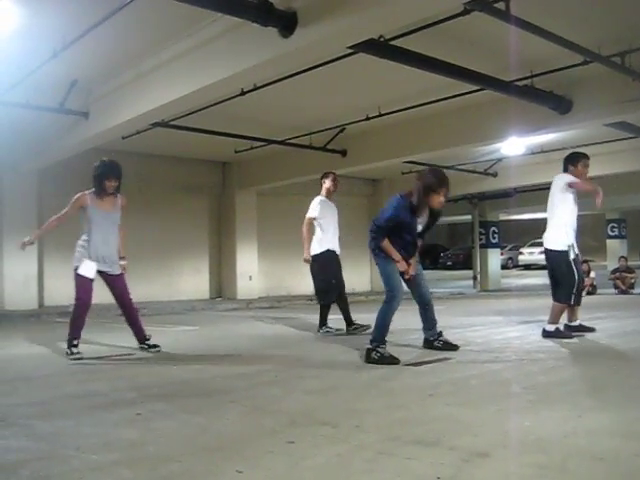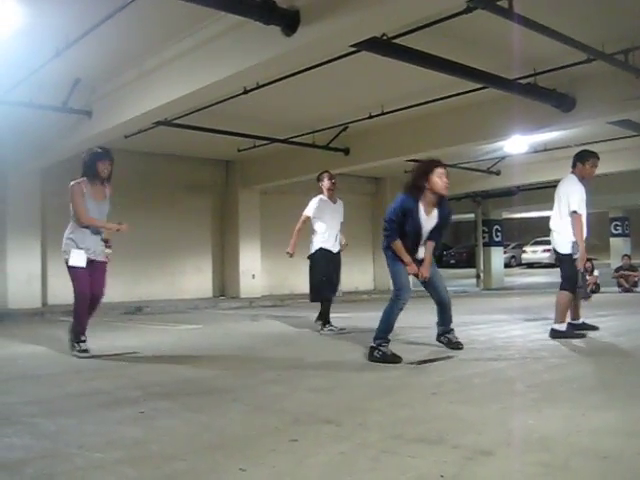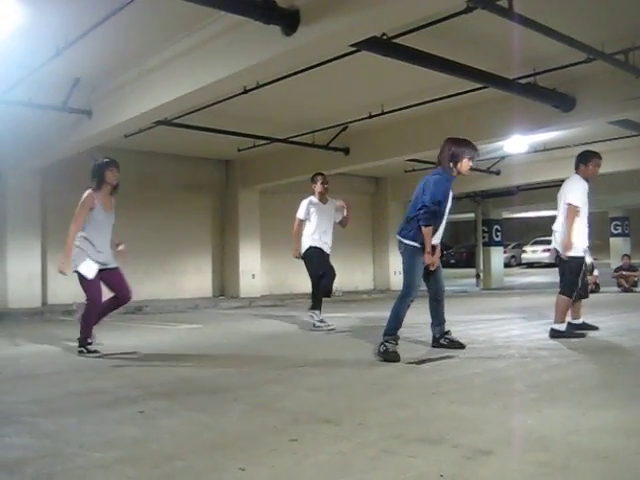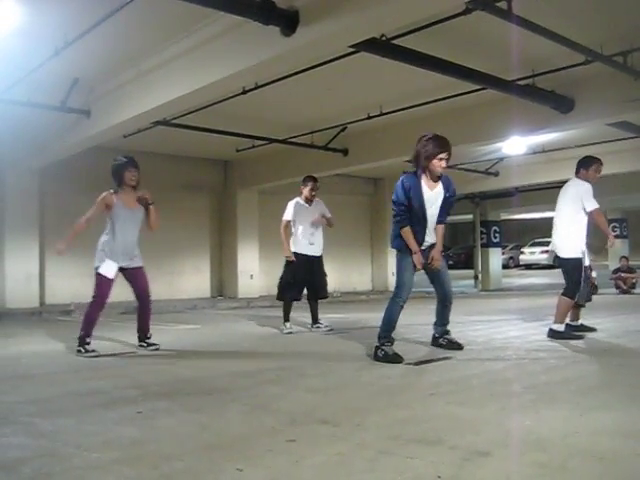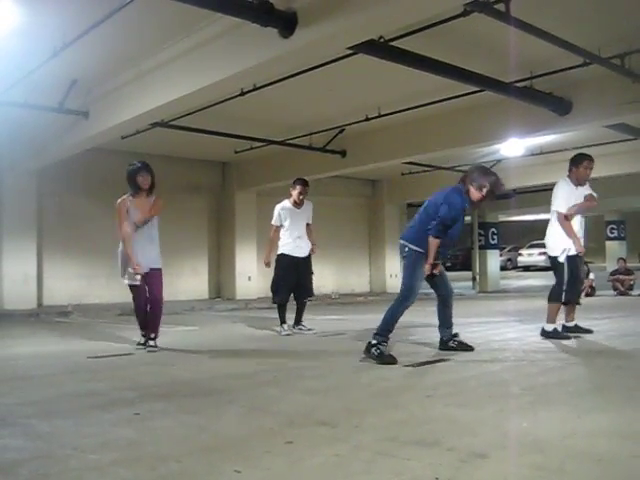
dt=0.4s
person 1, frame 1
left shoulder: (432, 211)
right shoulder: (399, 205)
left elbow: (420, 236)
right elbow: (377, 233)
left wrist: (413, 261)
right wrist: (398, 259)
left hip: (406, 255)
right hip: (385, 252)
left knee: (424, 297)
right knee: (395, 294)
left ankle: (432, 337)
right ankle: (375, 348)
person 1, frame 2
left shoulder: (443, 207)
right shoulder: (405, 201)
left elbow: (434, 237)
right elbow: (390, 233)
left wrist: (427, 263)
right wrist: (408, 263)
left hip: (423, 257)
right hip: (397, 254)
left knee: (443, 297)
right knee: (402, 295)
left ankle: (445, 333)
right ankle: (378, 346)
person 1, frame 3
left shoulder: (446, 181)
right shoulder: (438, 180)
right elbow: (426, 217)
left wrist: (436, 250)
right wrist: (427, 251)
left hip: (429, 245)
right hip: (413, 243)
left knee: (437, 291)
right knee: (410, 291)
left ankle: (440, 335)
right ankle: (388, 341)
person 1, frame 4
left shoulder: (447, 185)
right shoulder: (407, 182)
left elbow: (442, 218)
right elbow: (400, 219)
left wrist: (438, 248)
right wrist: (415, 252)
left hip: (432, 247)
right hip: (408, 247)
left knee: (446, 292)
right knee: (402, 293)
left ankle: (440, 334)
right ankle: (383, 344)
person 1, frame 5
left shoulder: (455, 196)
right shoulder: (456, 198)
right elbow: (436, 230)
left wrist: (436, 260)
right wrist: (429, 260)
left hip: (428, 252)
right hip: (416, 247)
left knee: (445, 292)
right knee: (408, 295)
left ankle: (447, 338)
right ankle: (377, 343)
person 2, frame 1
left shoulder: (120, 201)
right shoulder: (84, 198)
right elbow: (59, 218)
left wrist: (122, 257)
right wrist: (35, 236)
left hip: (111, 260)
right hip: (87, 257)
left knee: (125, 301)
right knee: (82, 301)
left ankle: (143, 340)
right ankle: (72, 344)
person 2, frame 2
left shoulder: (107, 189)
right shoulder: (77, 186)
right elbow: (83, 218)
left wrist: (106, 245)
right wrist: (114, 226)
left hip: (96, 248)
right hip: (77, 245)
left knee: (97, 294)
right knee: (84, 293)
left ankle: (75, 332)
right ankle: (79, 339)
person 2, frame 3
left shoulder: (111, 199)
right shoulder: (90, 196)
right elbow: (75, 227)
left wrist: (115, 244)
right wrist: (66, 257)
left hip: (105, 257)
right hip: (86, 256)
left knee: (125, 295)
right knee: (94, 299)
left ankle: (89, 321)
right ankle: (84, 343)
person 2, frame 4
left shoulder: (141, 198)
right shoulder: (109, 198)
left elbow: (153, 226)
right elbow: (86, 220)
left wrist: (150, 205)
right wrist: (66, 242)
left hip: (132, 257)
right hip: (109, 255)
left knee: (144, 297)
right knee: (99, 299)
left ankle: (144, 339)
right ankle: (83, 342)
person 2, frame 5
left shoulder: (156, 201)
right shoulder: (123, 203)
left elbow: (148, 215)
right elbow: (124, 232)
left wrist: (131, 227)
right wrist: (132, 260)
left hip: (152, 258)
right hip: (132, 258)
left knee: (156, 298)
right knee: (140, 301)
left ankle: (152, 337)
right ankle: (144, 333)
person 3, frame 1
left shoulder: (566, 186)
right shoulder: (561, 179)
right elbow: (581, 186)
right wrist: (598, 191)
left hip: (564, 243)
right hip: (559, 243)
left knee: (574, 283)
right knee: (569, 285)
left ankle: (573, 322)
right ankle: (551, 327)
person 3, frame 2
left shoulder: (567, 183)
right shoulder: (575, 186)
right elbow: (576, 217)
right wrist: (581, 247)
left hip: (562, 242)
right hip: (569, 243)
left knee: (573, 282)
right knee: (571, 283)
left ankle: (576, 321)
right ankle: (558, 327)
person 3, frame 3
left shoulder: (572, 183)
right shoulder: (579, 183)
right elbow: (571, 210)
right wrist: (567, 238)
left hip: (567, 243)
right hip: (572, 245)
left knee: (578, 283)
right knee: (570, 285)
left ankle: (576, 321)
right ankle: (558, 327)
person 3, frame 4
left shoulder: (569, 188)
right shoulder: (582, 186)
right elbow: (596, 213)
right wrist: (609, 234)
left hip: (563, 244)
right hip: (571, 246)
left knee: (581, 284)
right knee: (574, 286)
left ankle: (574, 322)
right ankle: (557, 327)
person 3, frame 5
left shoulder: (583, 186)
right shoulder: (563, 187)
left elbow: (591, 201)
right elbow: (562, 218)
left wrist: (577, 207)
right wrist: (577, 241)
left hip: (572, 245)
right hip: (560, 245)
left knee: (575, 282)
right knee: (564, 284)
left ankle: (569, 323)
right ankle: (548, 327)
person 4, frame 1
left shoulder: (331, 204)
right shoulder: (318, 202)
right elbow: (306, 225)
right wrist: (306, 250)
left hip: (332, 251)
right hip: (322, 251)
left knee: (338, 287)
right knee: (329, 288)
left ankle: (350, 324)
right ankle: (323, 326)
person 4, frame 2
left shoulder: (340, 203)
right shoulder: (318, 202)
right elbow: (301, 222)
left wrist: (342, 239)
right wrist: (292, 244)
left hip: (334, 250)
right hip: (321, 249)
left knee: (331, 285)
right knee: (325, 285)
left ankle: (322, 316)
right ankle: (325, 324)
person 4, frame 3
left shoulder: (333, 204)
right shoulder: (308, 203)
left elbow: (343, 223)
right elbow: (297, 225)
left wrist: (346, 210)
right wrist: (296, 248)
left hip: (325, 249)
right hip: (311, 247)
left knee: (321, 282)
right knee: (327, 275)
left ankle: (317, 320)
right ankle: (314, 309)
person 4, frame 4
left shoulder: (319, 206)
right shoulder: (294, 204)
left elbow: (331, 224)
right elbow: (284, 227)
left wrist: (324, 218)
right wrist: (286, 248)
left hip: (316, 253)
right hip: (298, 253)
left knee: (315, 288)
right knee: (290, 287)
left ankle: (315, 322)
right ankle: (286, 322)
person 4, frame 5
left shoulder: (309, 206)
right shoulder: (281, 208)
right elbow: (274, 232)
left wrist: (312, 243)
right wrist: (268, 255)
left hip: (304, 254)
right hip: (286, 254)
left knee: (304, 290)
right knee: (282, 290)
left ankle: (298, 323)
right ankle: (283, 324)
